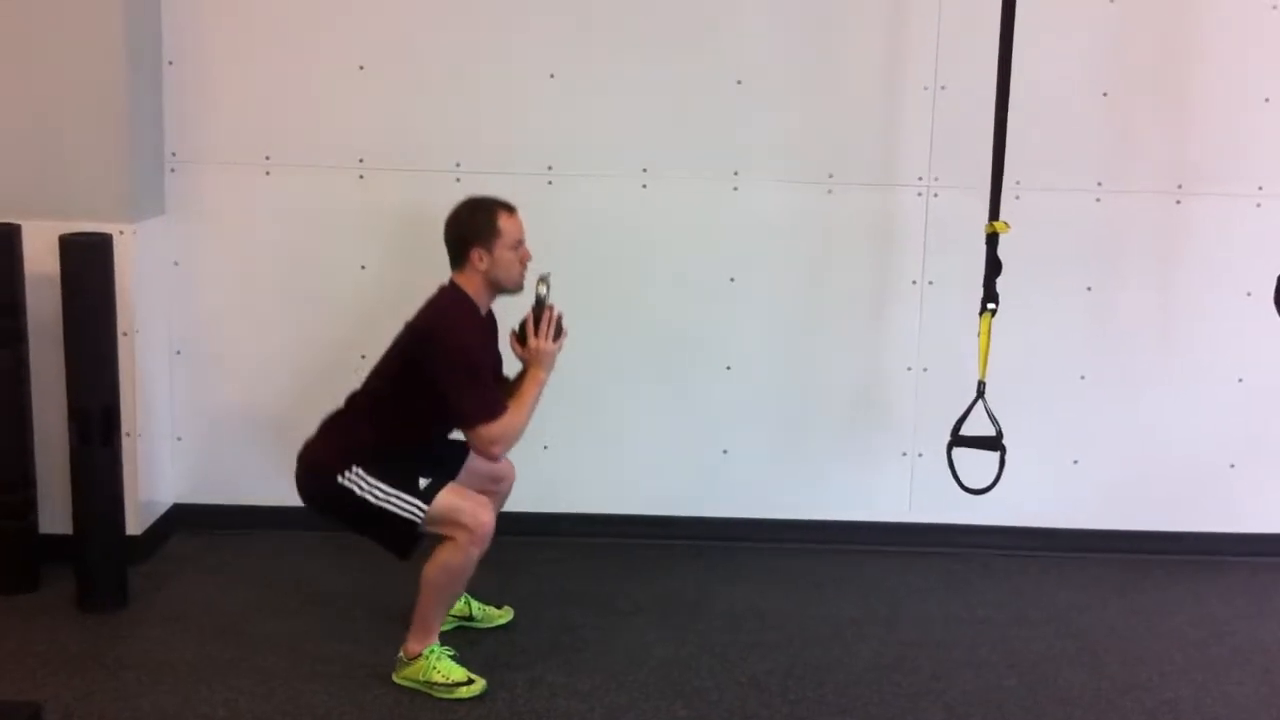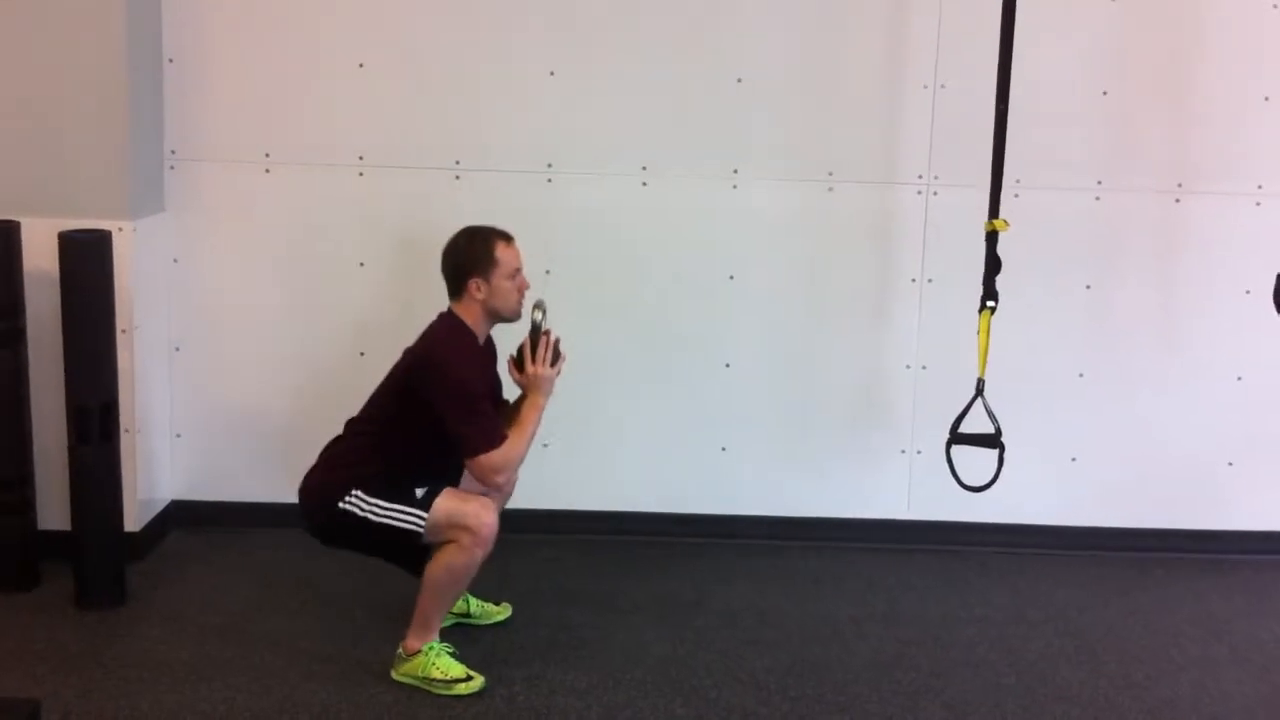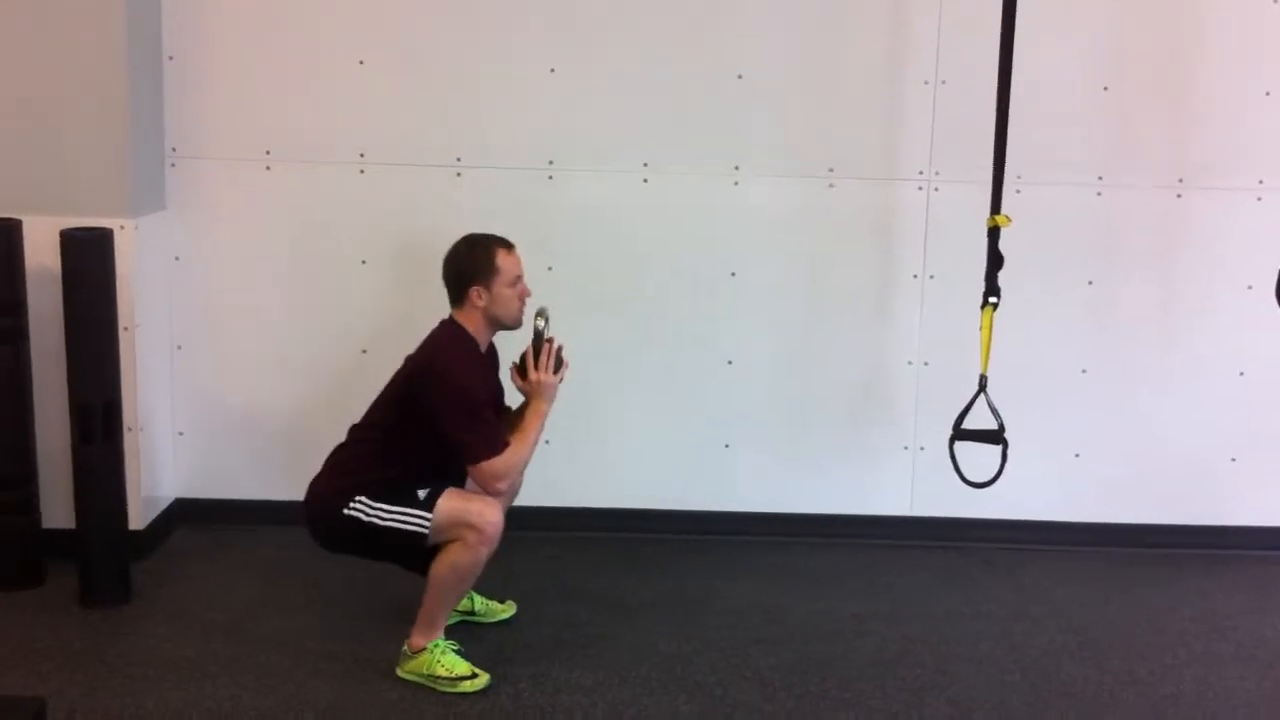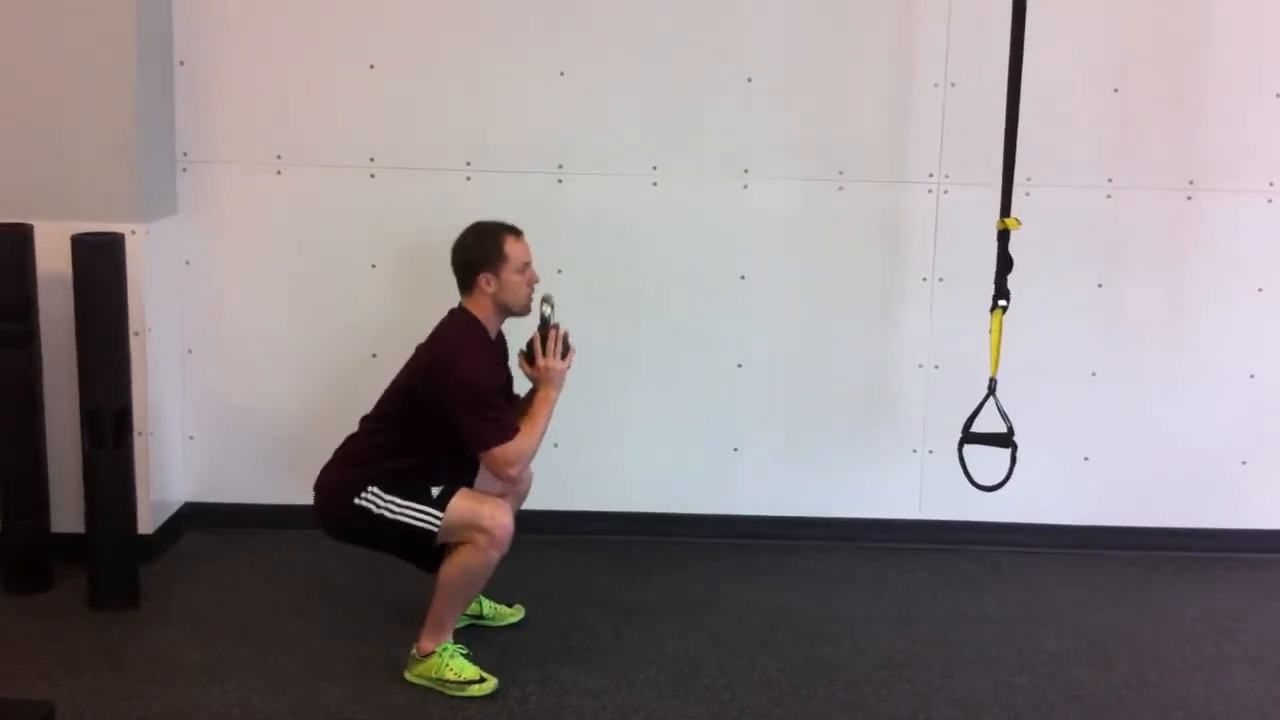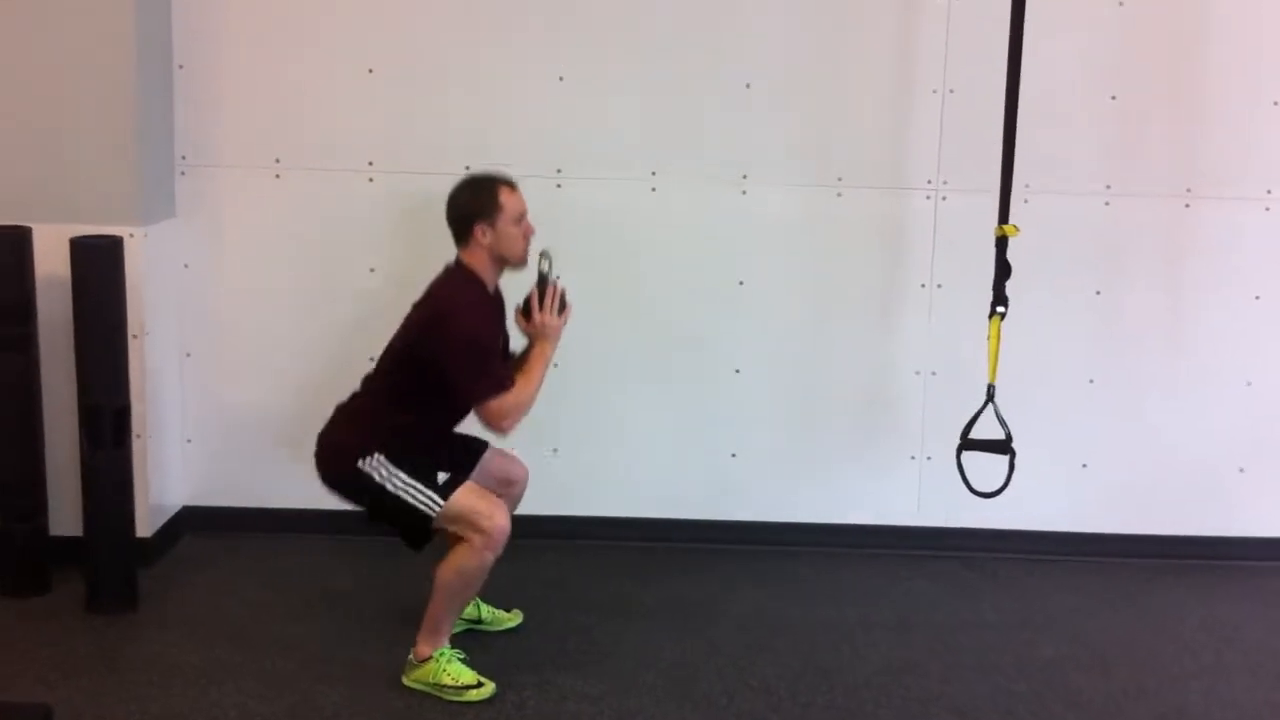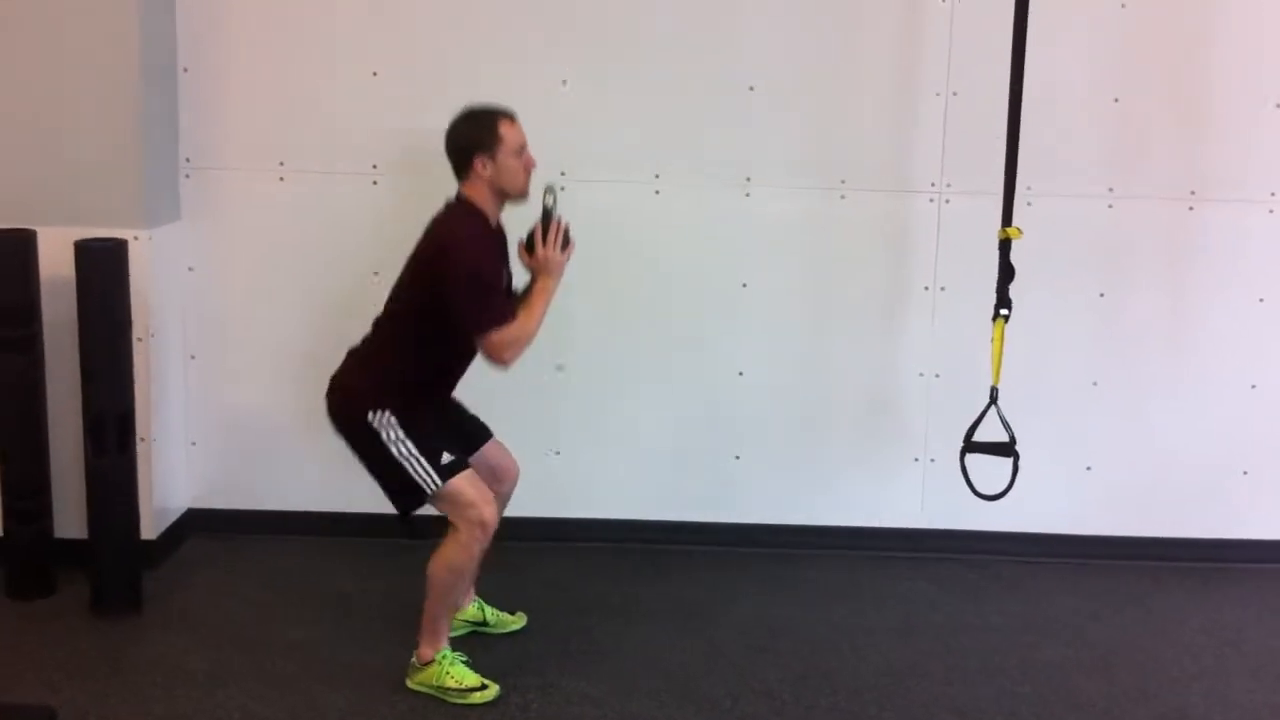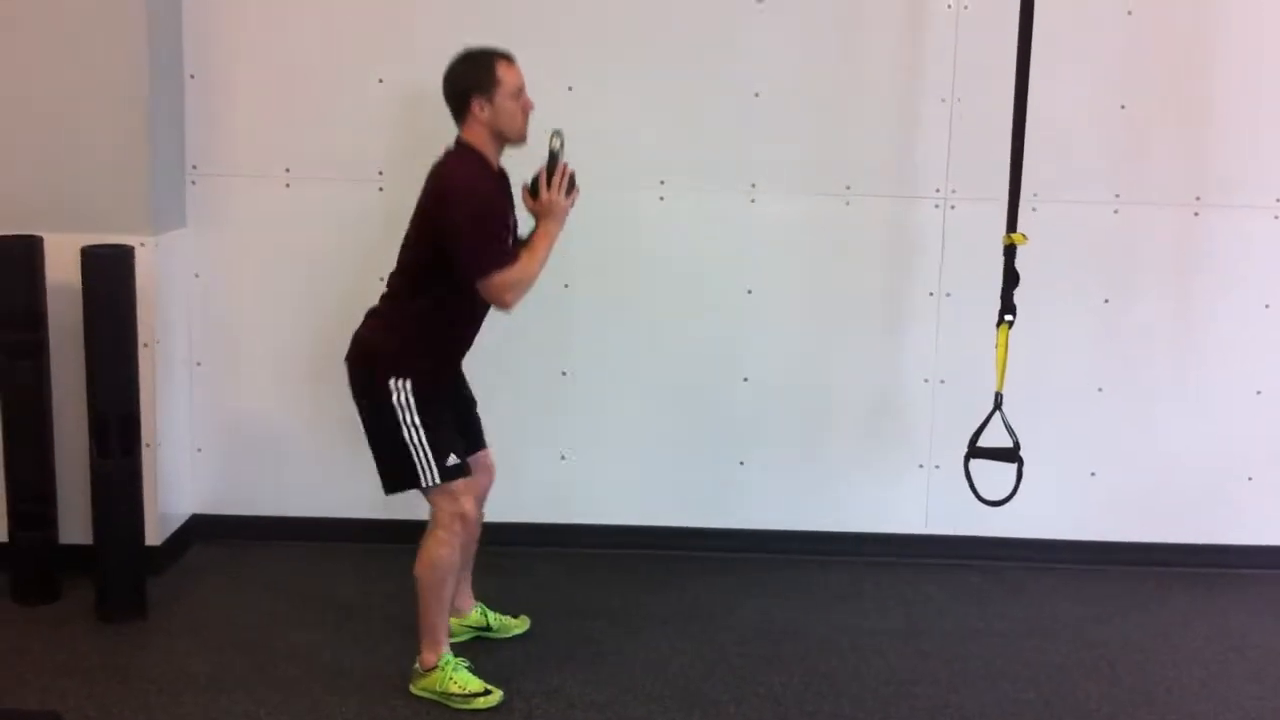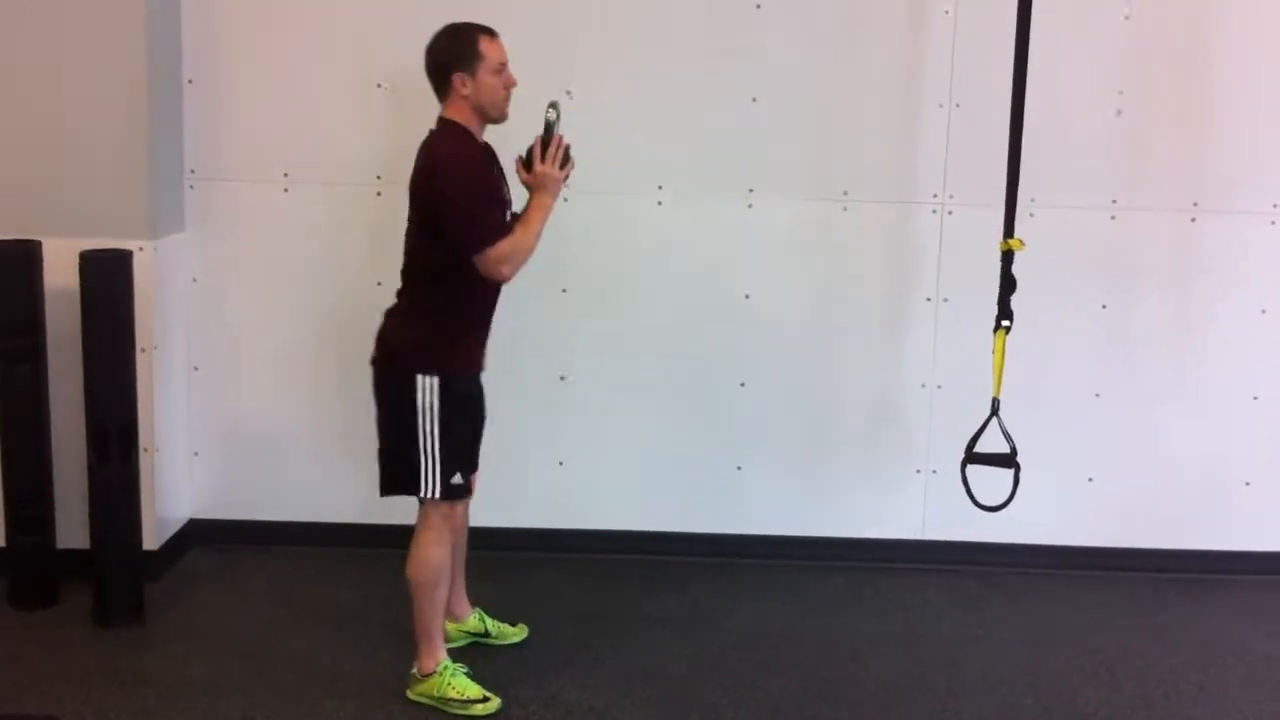
dt=0.2s
person 1, frame 1
left shoulder: (472, 315)
right shoulder: (452, 328)
left elbow: (494, 414)
right elbow: (494, 442)
left wrist: (528, 366)
right wrist: (540, 369)
left hip: (385, 448)
right hip: (340, 469)
left knee: (498, 478)
right knee: (474, 520)
left ankle: (447, 599)
right ankle: (417, 654)
person 1, frame 2
left shoulder: (471, 341)
right shoulder: (450, 358)
left elbow: (495, 439)
right elbow: (494, 471)
left wrist: (527, 393)
right wrist: (539, 395)
left hip: (385, 471)
right hip: (342, 496)
left knee: (501, 481)
right knee: (478, 522)
left ankle: (445, 597)
right ankle: (416, 651)
person 1, frame 3
left shoulder: (472, 347)
right shoulder: (451, 366)
left elbow: (497, 443)
right elbow: (496, 478)
left wrist: (530, 399)
right wrist: (542, 402)
left hip: (387, 477)
right hip: (345, 503)
left knee: (508, 479)
right knee: (484, 519)
left ankle: (450, 594)
right ankle: (421, 648)
person 1, frame 4
left shoulder: (481, 336)
right shoulder: (461, 356)
left elbow: (503, 432)
right elbow: (506, 459)
left wrist: (538, 384)
right wrist: (551, 388)
left hip: (402, 467)
right hip: (356, 493)
left knee: (516, 481)
right knee: (493, 524)
left ankle: (457, 598)
right ankle: (430, 652)
person 1, frame 5
left shoulder: (479, 290)
right shoulder: (460, 307)
left elbow: (497, 382)
right elbow: (502, 414)
left wrist: (532, 341)
right wrist: (546, 344)
left hip: (407, 434)
right hip: (362, 450)
left knee: (511, 477)
right knee: (487, 522)
left ankle: (457, 602)
right ankle: (426, 657)
person 1, frame 6
left shoulder: (481, 226)
right shoulder: (463, 239)
left elbow: (496, 322)
right elbow: (502, 348)
left wrist: (537, 275)
right wrist: (548, 279)
left hip: (417, 391)
right hip: (377, 401)
left knee: (501, 473)
right knee: (473, 512)
left ankle: (462, 605)
right ankle: (429, 659)
person 1, frame 7
left shoulder: (482, 173)
right shoulder: (465, 182)
left elbow: (497, 270)
right elbow: (503, 290)
left wrist: (538, 220)
right wrist: (551, 224)
left hip: (431, 359)
right hip: (397, 366)
left knee: (477, 478)
right knee: (455, 504)
left ankle: (461, 611)
right ankle: (432, 664)
person 1, frame 8
left shoulder: (467, 150)
right shoulder: (454, 157)
left elbow: (491, 246)
right elbow: (501, 261)
left wrist: (532, 190)
right wrist: (545, 195)
left hip: (450, 354)
right hip: (423, 360)
left knee: (458, 495)
right knee: (440, 507)
left ankle: (458, 616)
